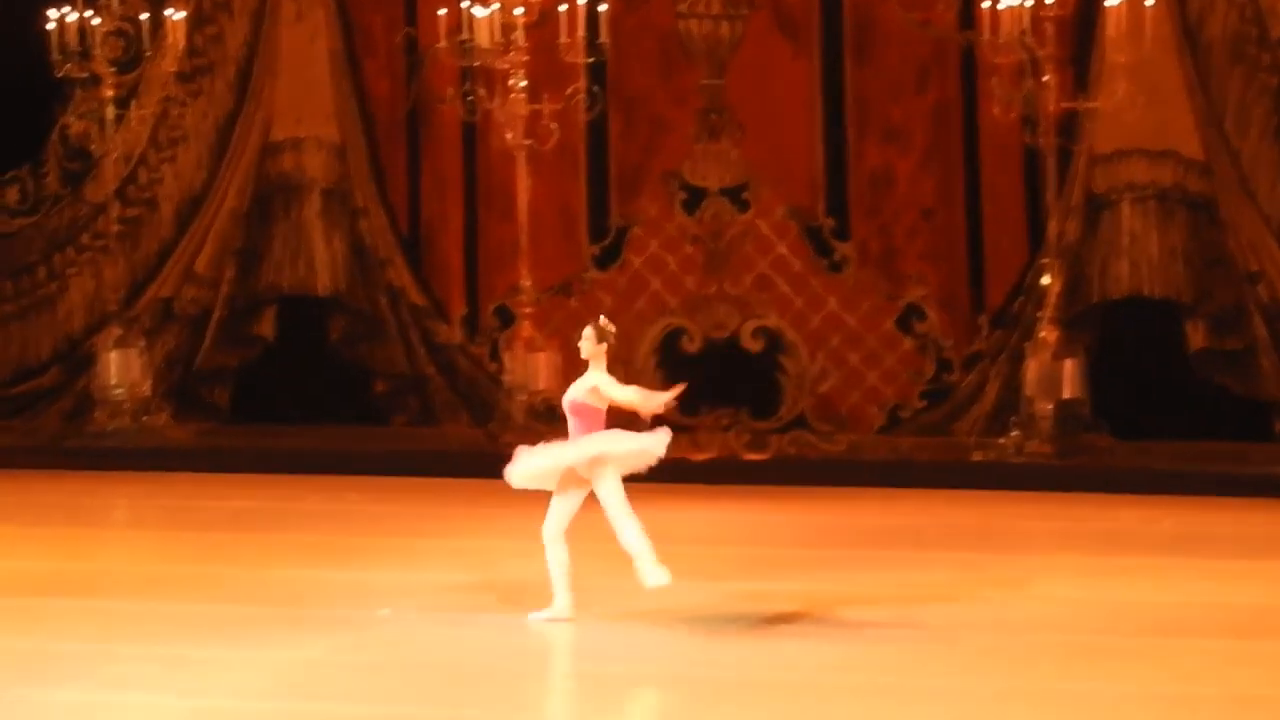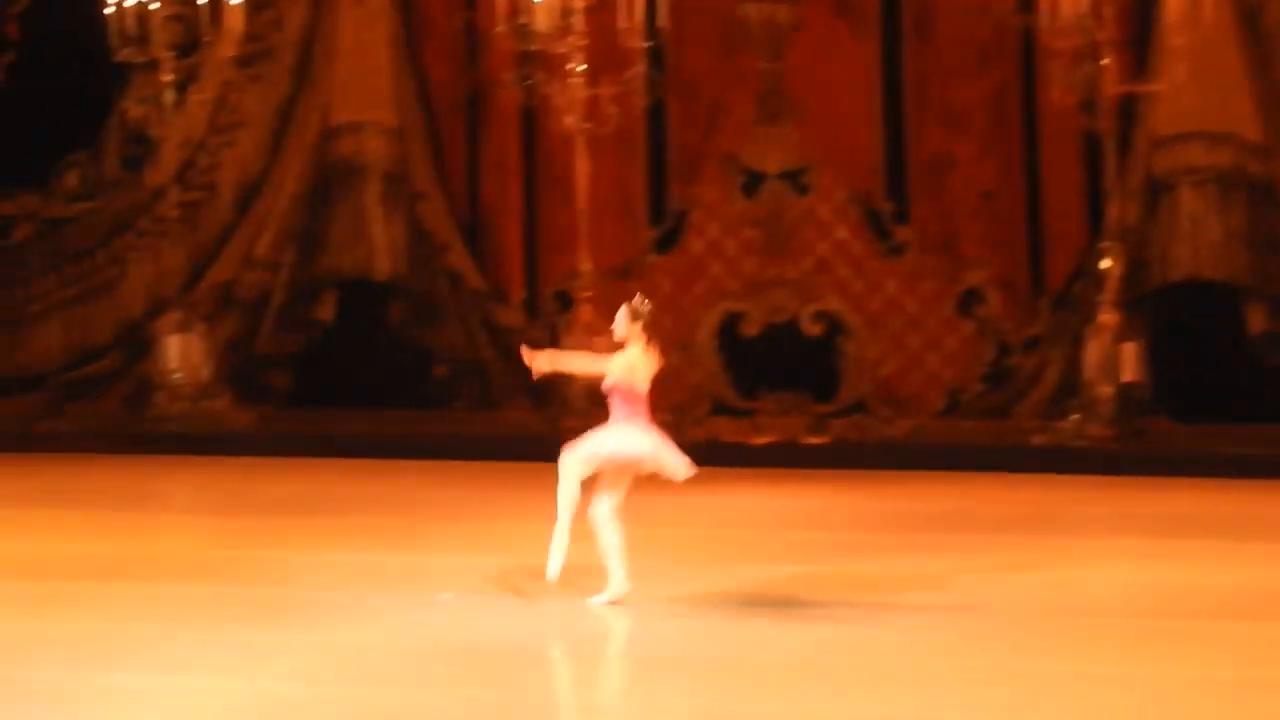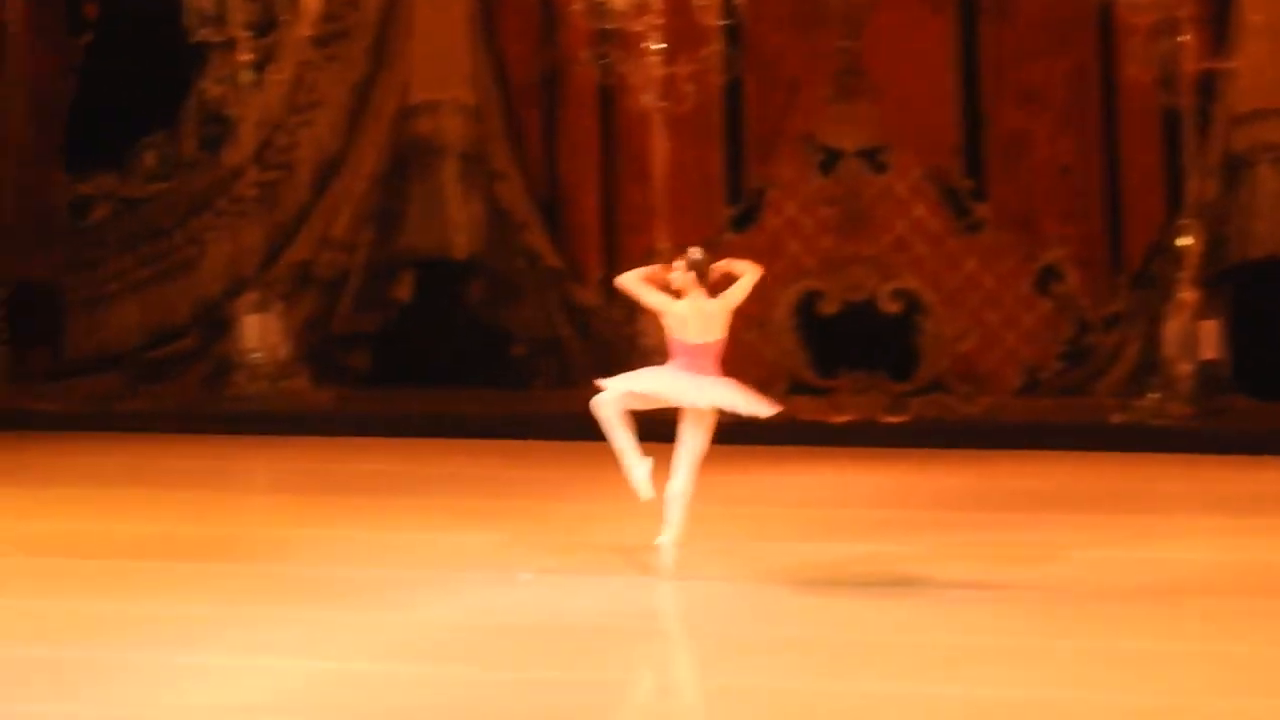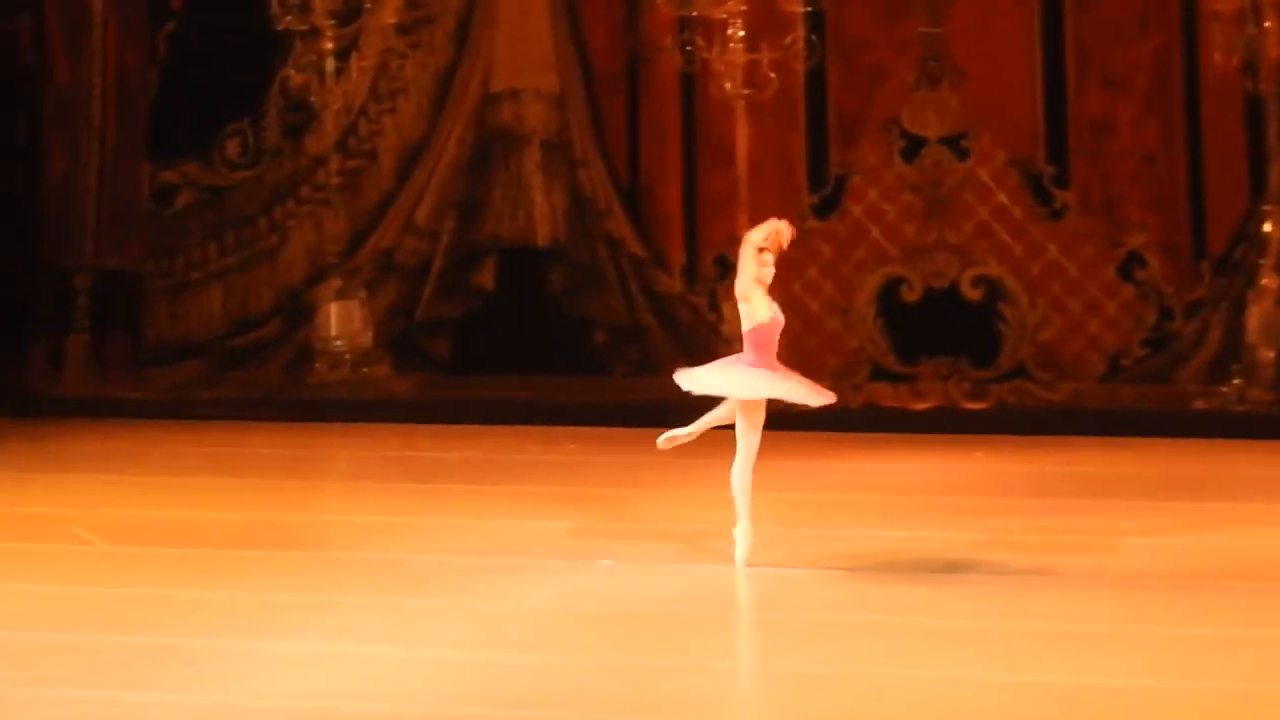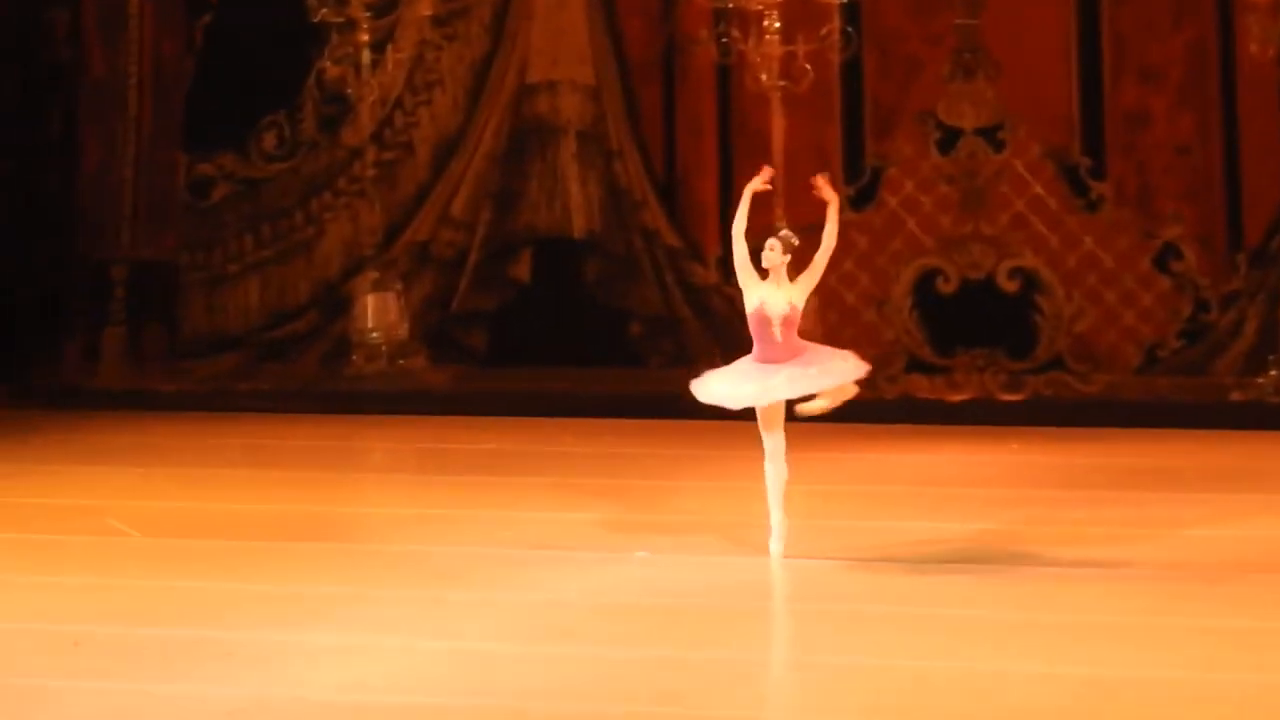
dt=0.2s
person 1, frame 1
left shoulder: (600, 380)
right shoulder: (589, 379)
left elbow: (628, 394)
right elbow: (620, 397)
left wrist: (655, 399)
right wrist: (643, 406)
left hip: (599, 453)
right hip: (575, 460)
left knee: (617, 509)
right knee: (551, 531)
left ankle: (647, 563)
right ankle: (561, 602)
person 1, frame 2
left shoulder: (627, 359)
right shoulder: (646, 356)
left elbow: (588, 364)
right elbow: (656, 360)
left wrist: (549, 361)
left hip: (628, 435)
right hip: (626, 439)
left knee: (569, 468)
right knee: (603, 509)
left ankle: (559, 547)
right ankle: (616, 582)
person 1, frame 3
left shoulder: (674, 308)
right shoulder: (722, 306)
left elbow: (625, 280)
right elbow: (755, 271)
left wrist: (655, 271)
right wrist: (723, 266)
left hip: (677, 383)
right hip: (707, 389)
left knee: (604, 403)
right knee: (686, 467)
left ankle: (636, 464)
right ankle: (671, 534)
person 1, frame 4
left shoulder: (760, 296)
right shoulder: (746, 294)
left elbow: (757, 246)
right elbow: (749, 247)
left wrist: (777, 233)
right wrist: (768, 229)
left hip: (759, 376)
right hip: (751, 378)
right knee: (745, 458)
left ankle: (692, 429)
right ankle: (744, 529)
person 1, frame 5
left shoulder: (799, 288)
right shoulder: (751, 285)
left elbow: (828, 246)
right elbow: (738, 234)
left wrist: (833, 203)
right wrist: (750, 190)
left hip: (798, 365)
right hip: (766, 373)
left knee: (844, 386)
right knee: (774, 452)
left ankle: (820, 400)
right ankle: (777, 523)
